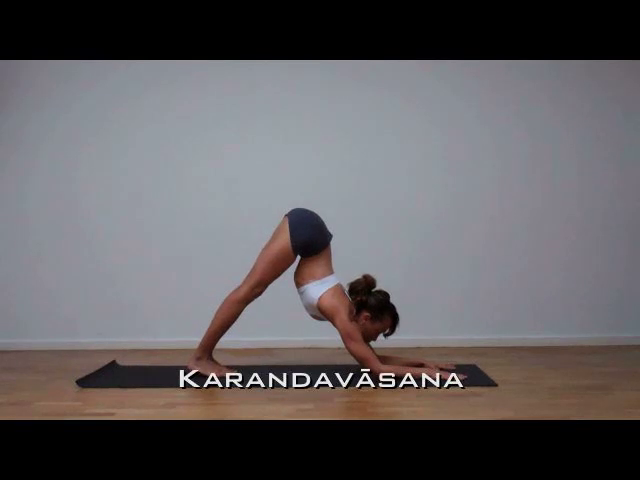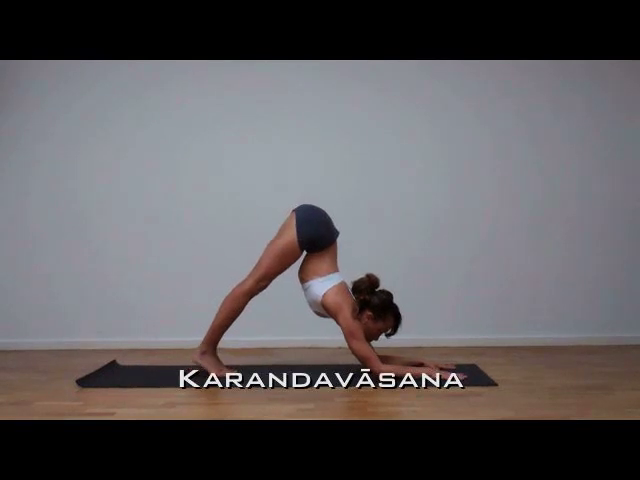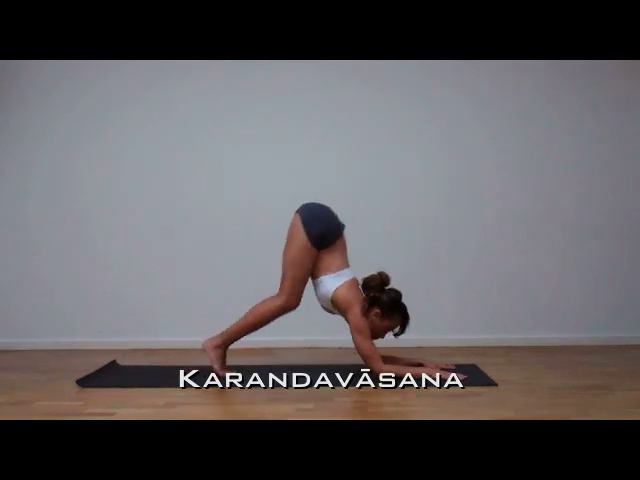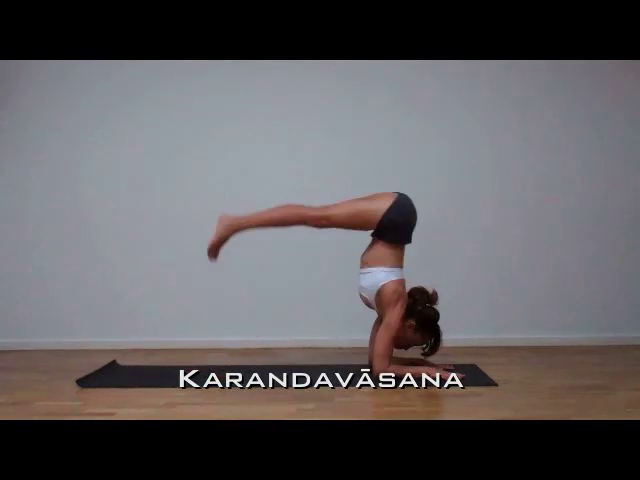
dt=0.7s
person 1, frame 1
left shoulder: (350, 313)
right shoulder: (344, 317)
left elbow: (373, 358)
right elbow: (377, 369)
left wrist: (421, 362)
right wrist: (426, 373)
left hip: (306, 228)
right hip: (302, 228)
left knee: (252, 291)
right knee: (249, 289)
right ankle: (200, 356)
person 1, frame 2
left shoulder: (352, 310)
right shoulder: (348, 315)
left elbow: (373, 358)
right elbow: (377, 369)
left wrist: (419, 362)
right wrist: (425, 372)
left hip: (313, 225)
right hip: (309, 223)
left knee: (257, 285)
right knee: (254, 283)
right ankle: (206, 349)
person 1, frame 3
left shoulder: (359, 304)
right shoulder: (356, 310)
left elbow: (374, 357)
right elbow: (378, 367)
left wrist: (419, 362)
right wrist: (424, 371)
left hip: (319, 223)
right hip: (315, 221)
left knee: (287, 299)
right knee: (288, 299)
left ankle: (221, 342)
right ankle: (219, 341)
person 1, frame 4
right shoulder: (395, 310)
right elbow: (380, 367)
left wrist: (418, 363)
right wrist: (423, 368)
left knee: (312, 218)
right knee: (313, 217)
